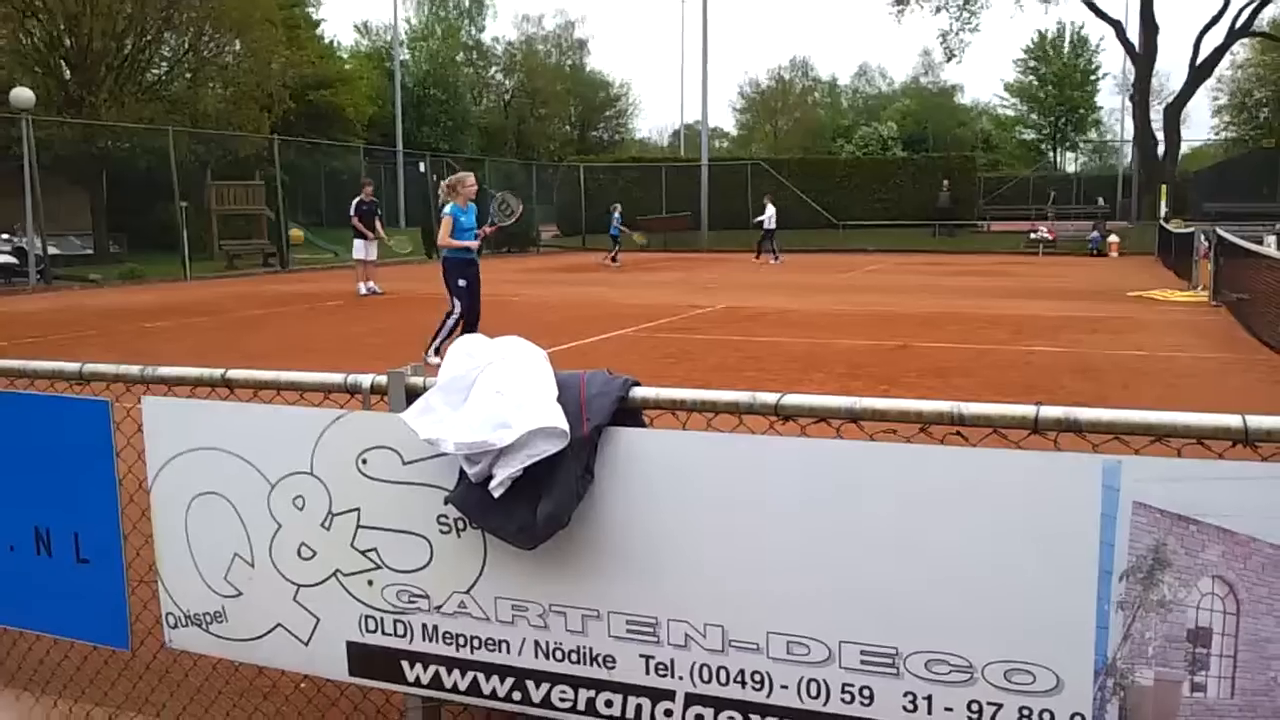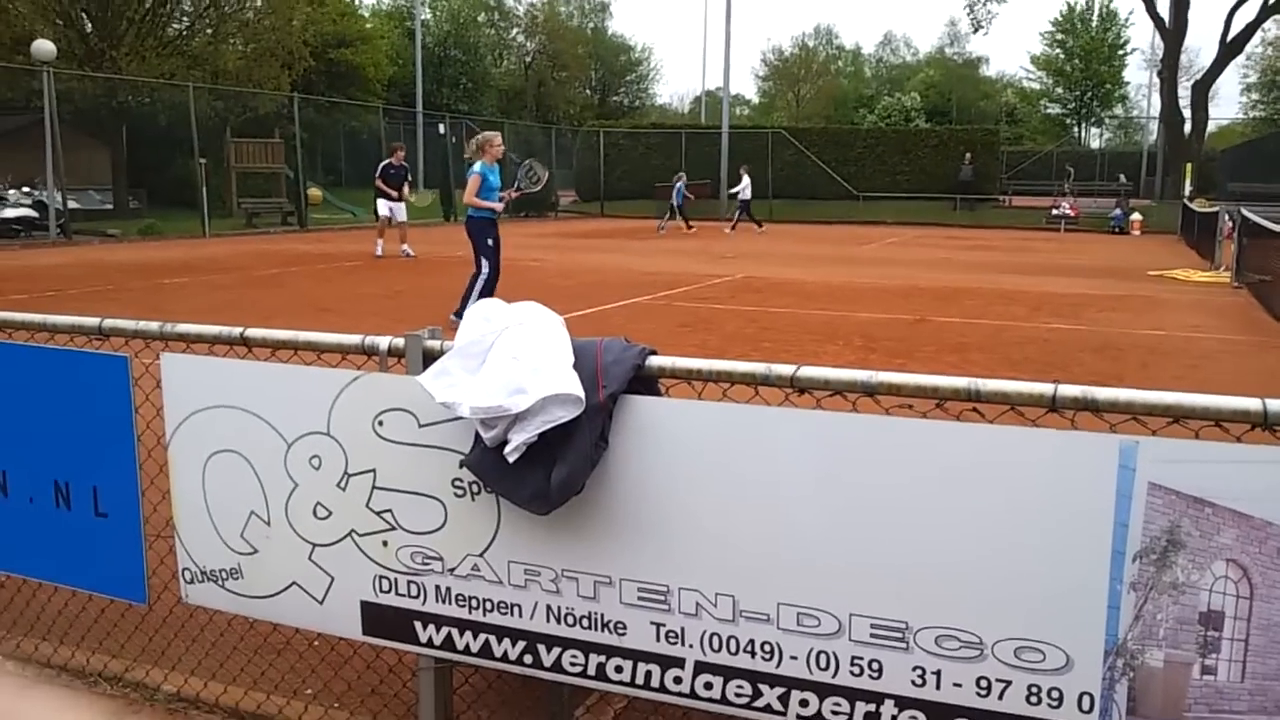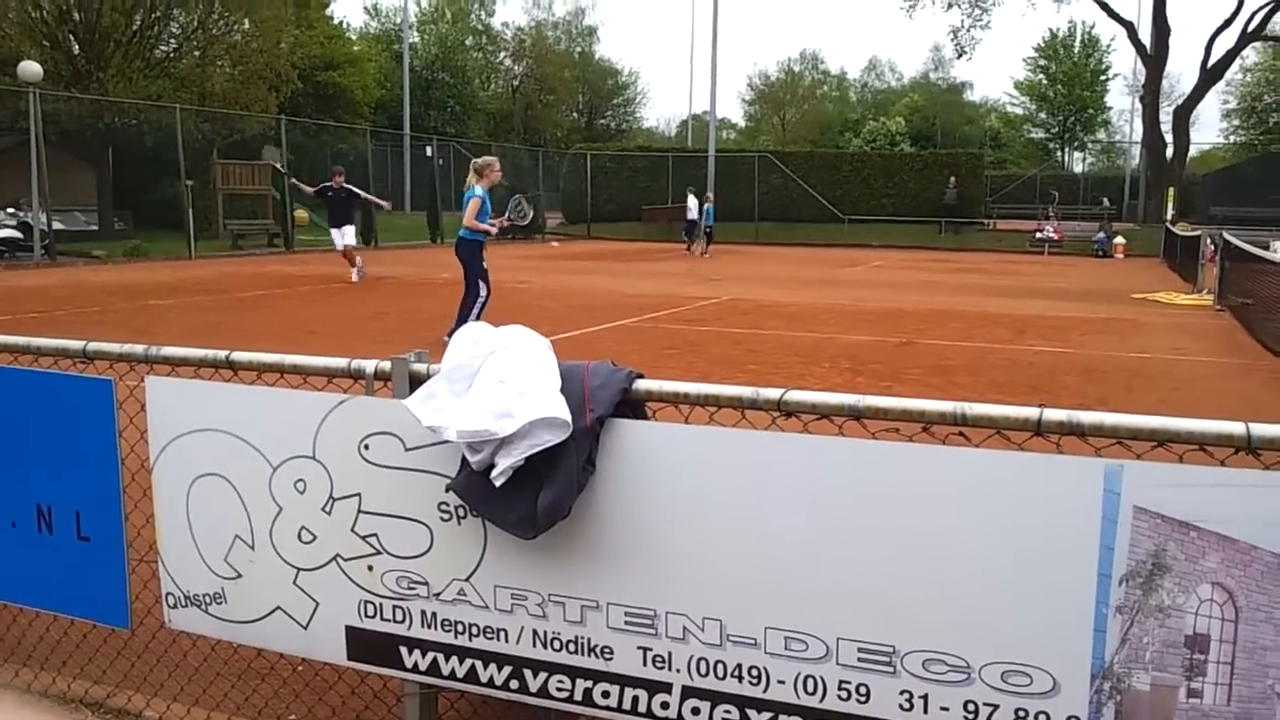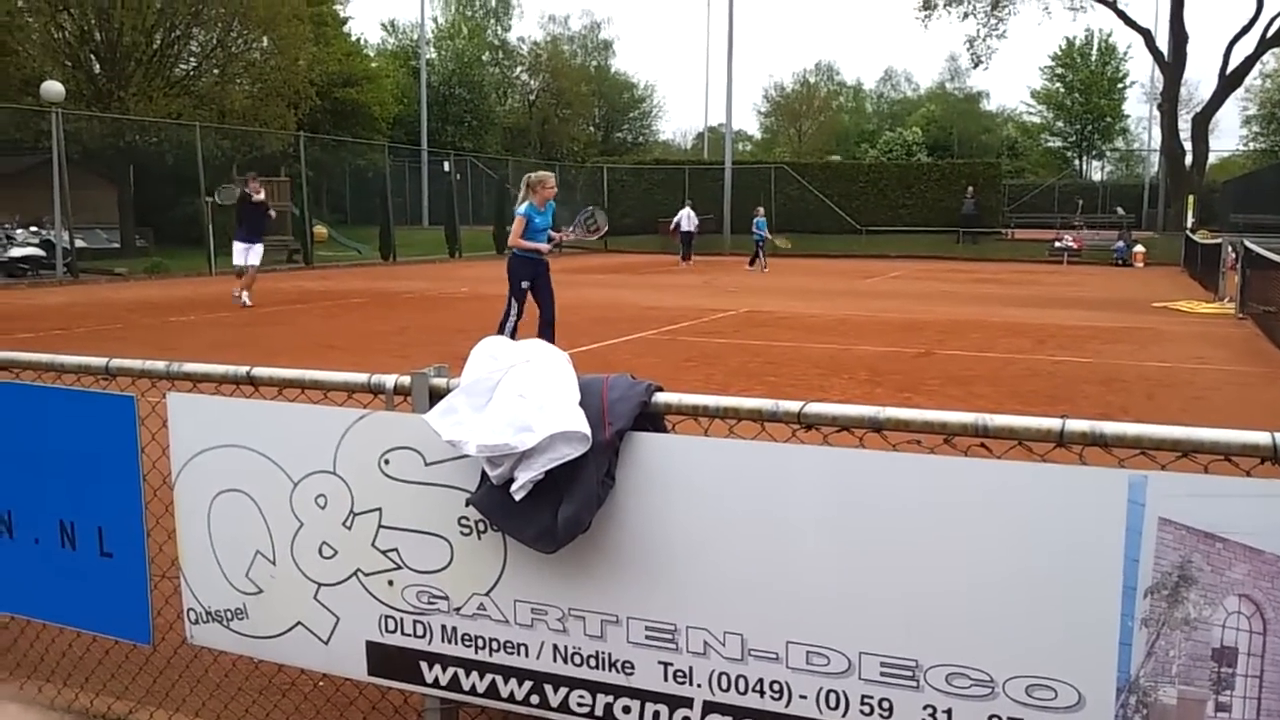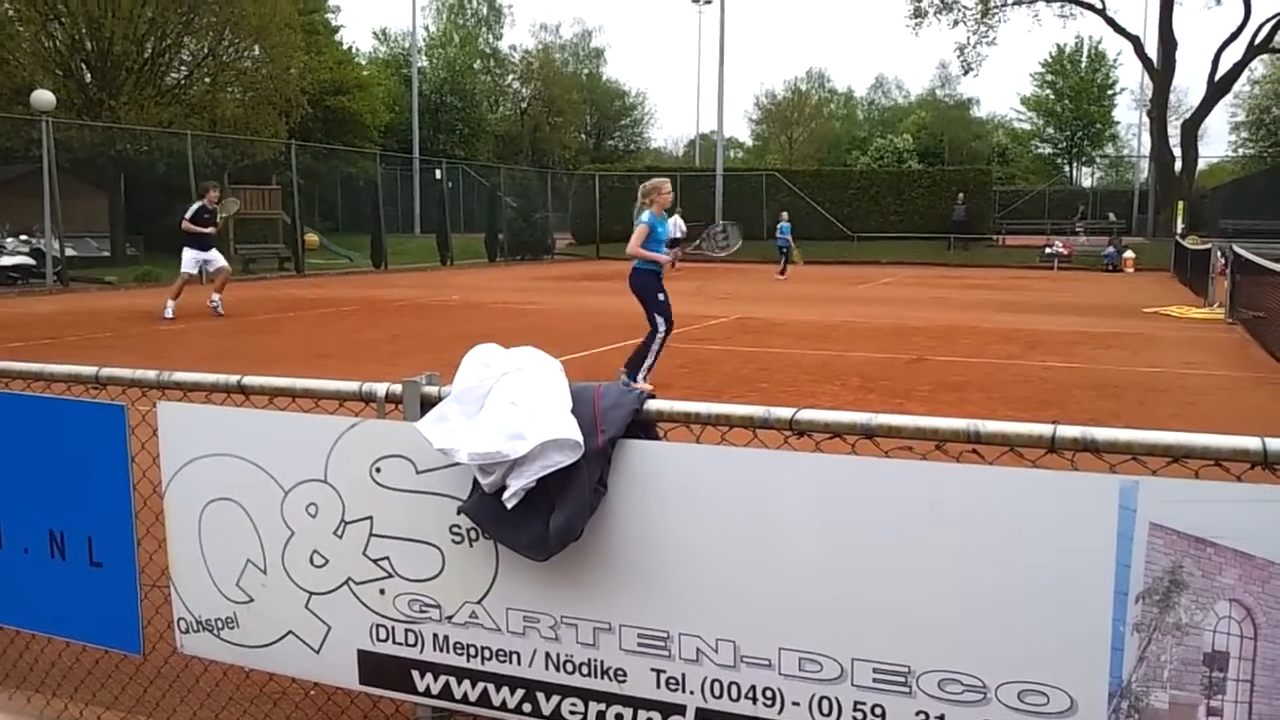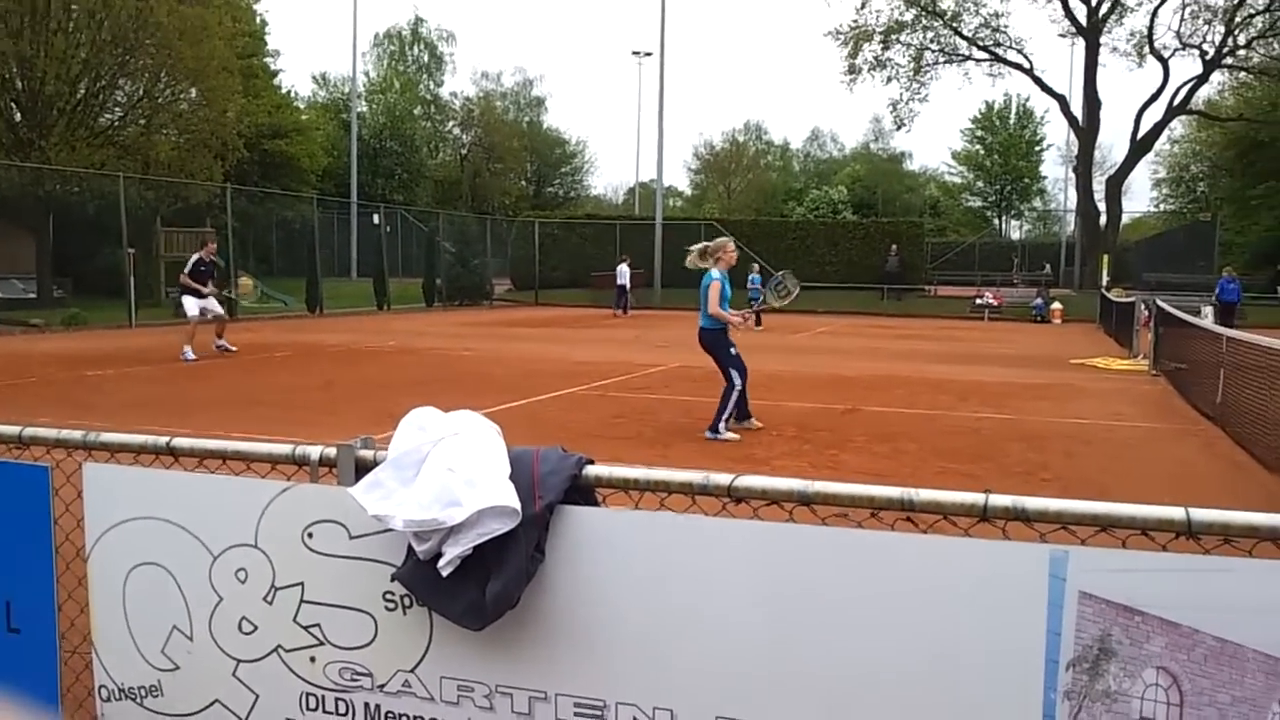
dt=0.7s
person 1, frame 1
left shoulder: (472, 208)
right shoulder: (450, 211)
right elbow: (442, 242)
left wrist: (480, 233)
right wrist: (468, 244)
left hip: (470, 263)
right hip: (454, 264)
left knee: (473, 310)
right knee: (458, 310)
right ankle: (432, 350)
person 1, frame 2
left shoulder: (495, 168)
right shoulder: (478, 169)
right elbow: (467, 199)
left wrist: (505, 195)
right wrist: (493, 205)
left hip: (490, 223)
right hip: (478, 223)
left knee: (493, 270)
right knee: (485, 270)
right ankle: (462, 314)
person 1, frame 3
left shoulder: (482, 192)
right shoulder: (478, 193)
right elbow: (467, 222)
left wrist: (493, 222)
right wrist: (489, 228)
left hip: (471, 246)
right hip: (469, 246)
left knee: (473, 291)
right knee: (482, 291)
left ankle: (458, 333)
person 1, frame 4
left shoulder: (549, 207)
right shoulder: (525, 210)
right elbow: (512, 241)
left wrist: (554, 236)
right wrist: (538, 246)
left hip: (539, 263)
right hip: (521, 264)
left knee: (548, 308)
right knee: (515, 310)
person 1, frame 5
left shoulder: (662, 218)
right shoulder: (646, 219)
right elbow: (632, 250)
left wrist: (669, 253)
right wrist: (658, 257)
left hip: (653, 277)
right hip: (643, 277)
left knee: (663, 326)
right knee: (661, 327)
left ankle: (633, 371)
right ankle: (633, 376)
person 1, frame 6
left shoulder: (720, 275)
right shoulder: (715, 277)
right elbow: (713, 310)
left wrist: (734, 314)
right wrist: (732, 320)
left hip: (716, 333)
right hip: (713, 335)
left knee: (740, 373)
right knee: (735, 381)
left ankle: (742, 417)
right ankle: (717, 429)
